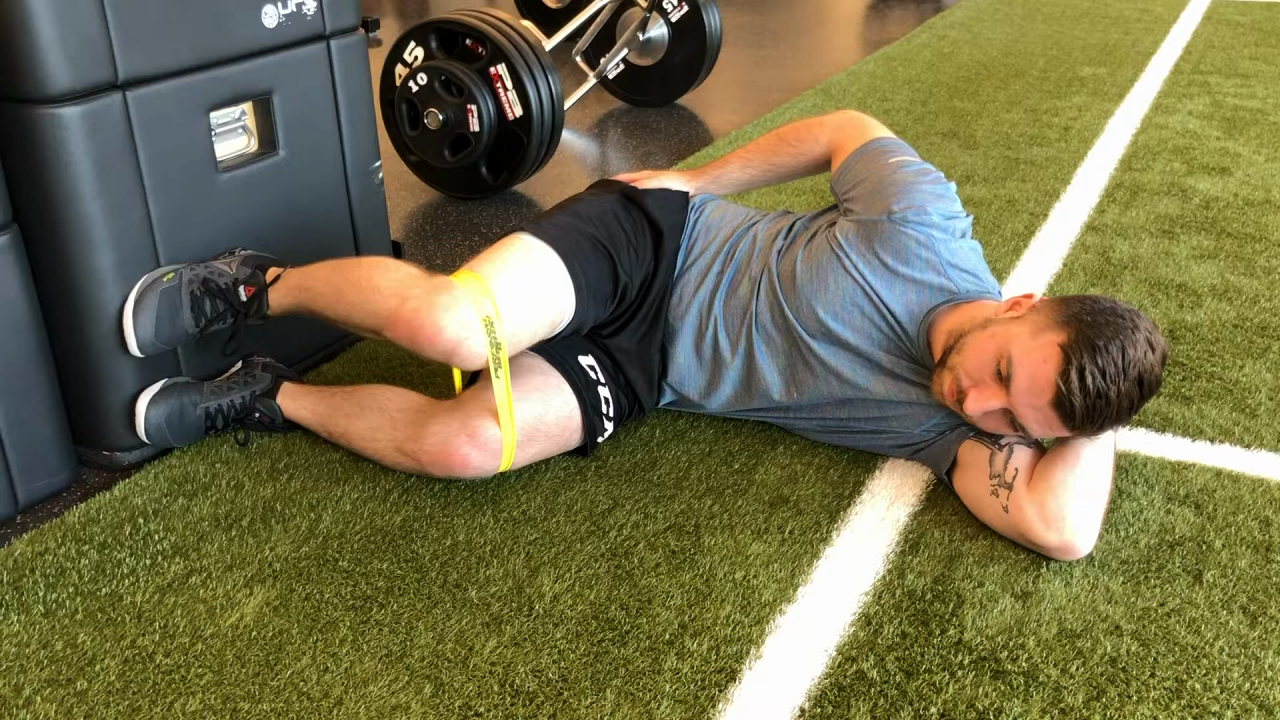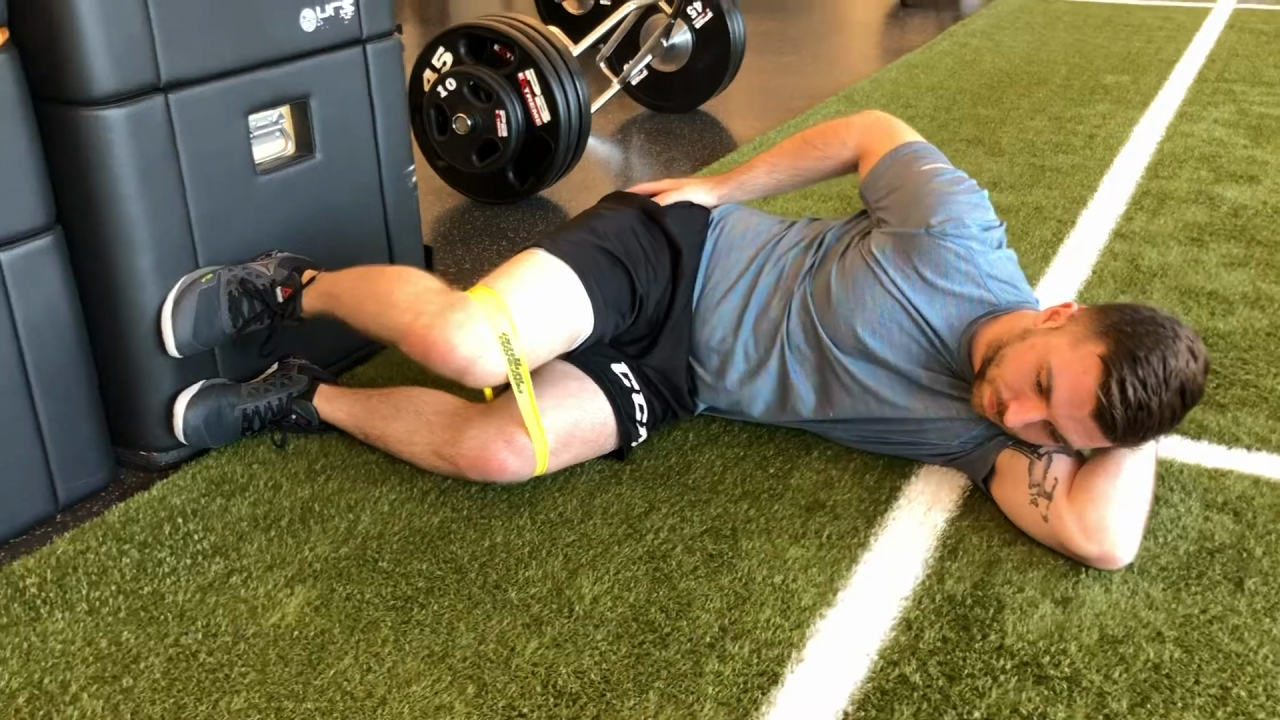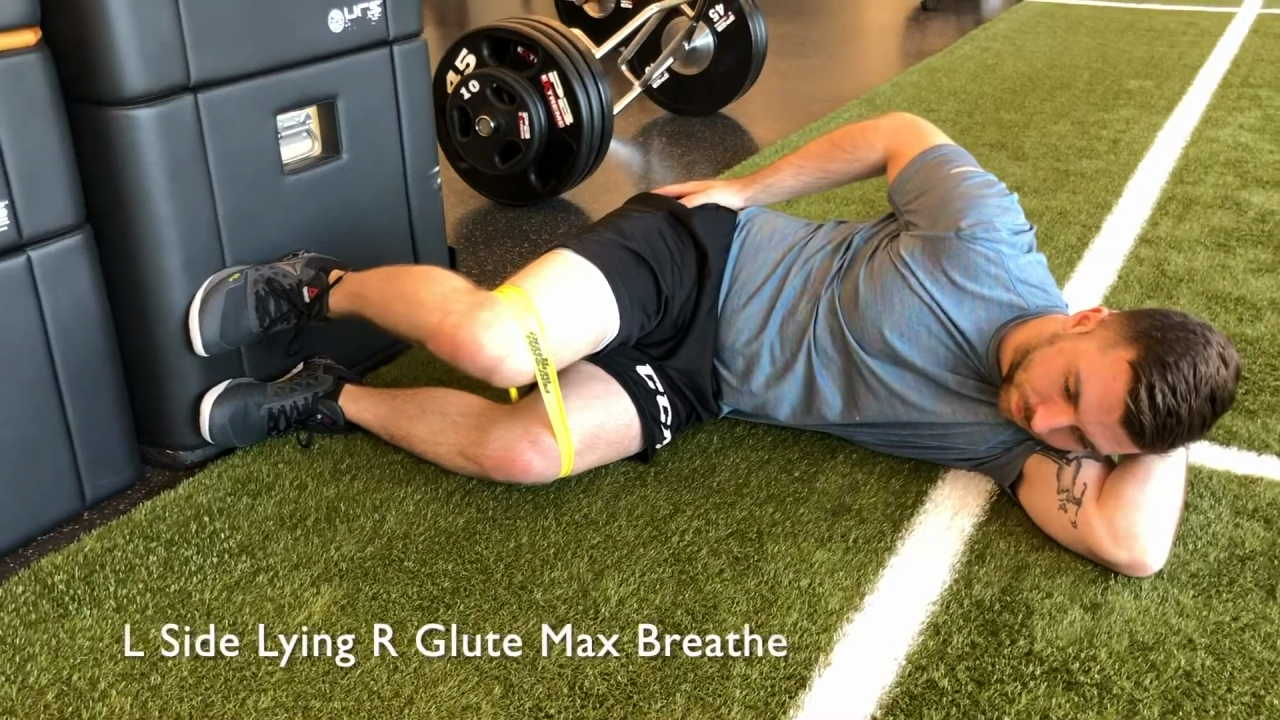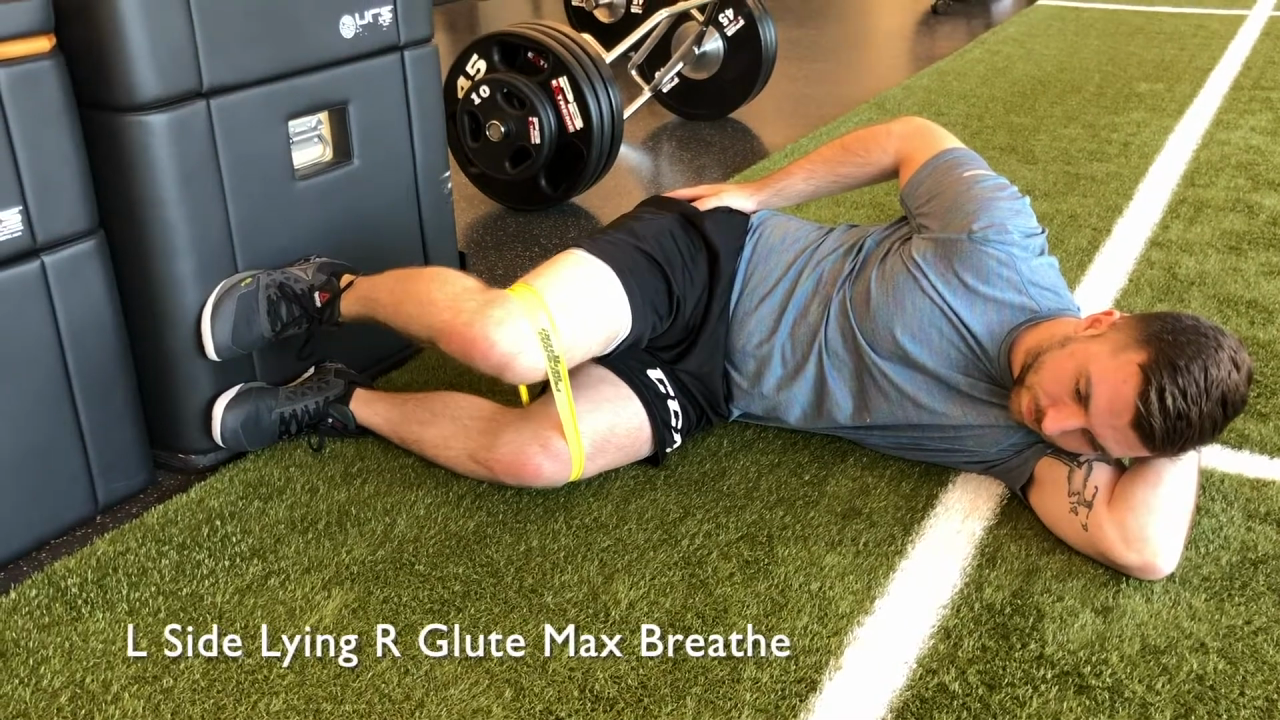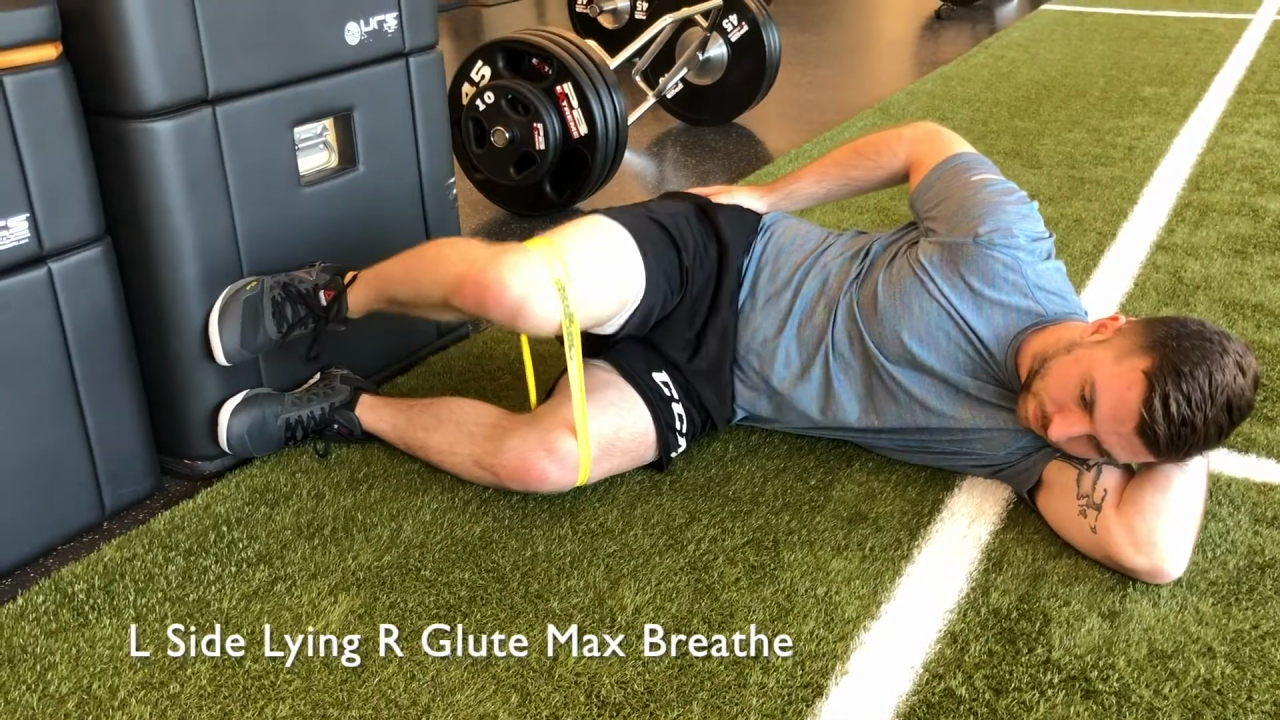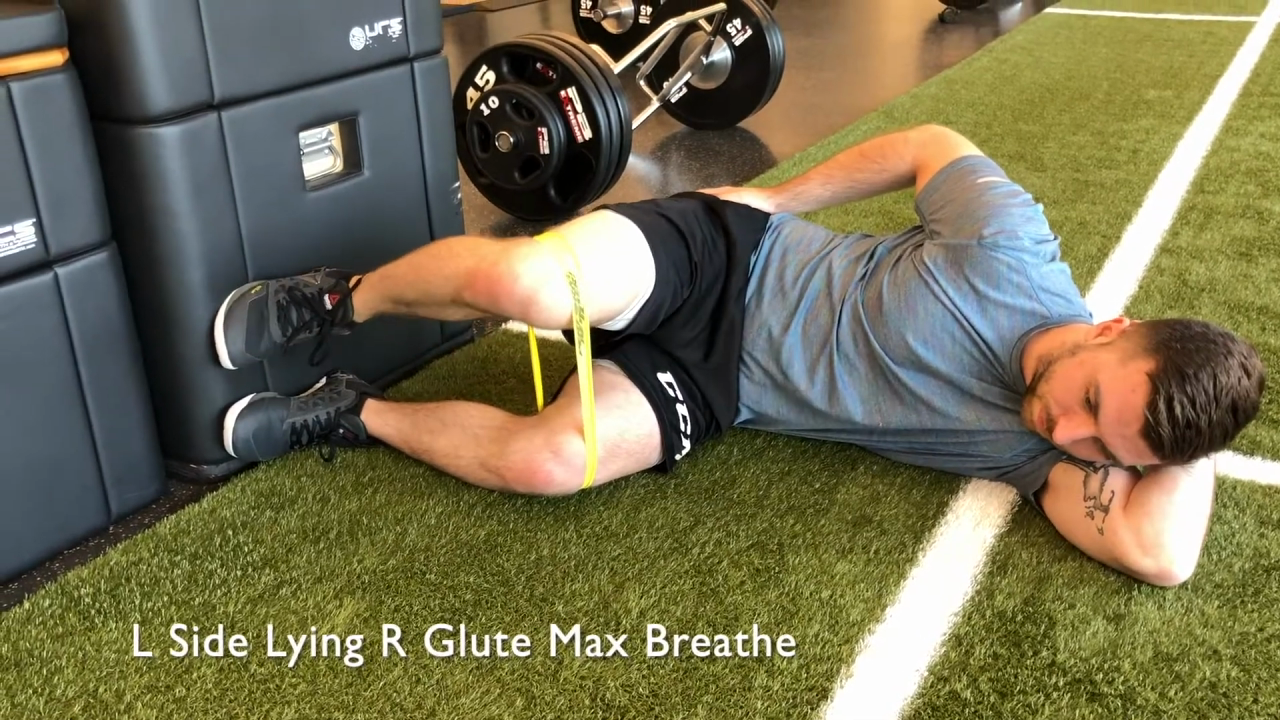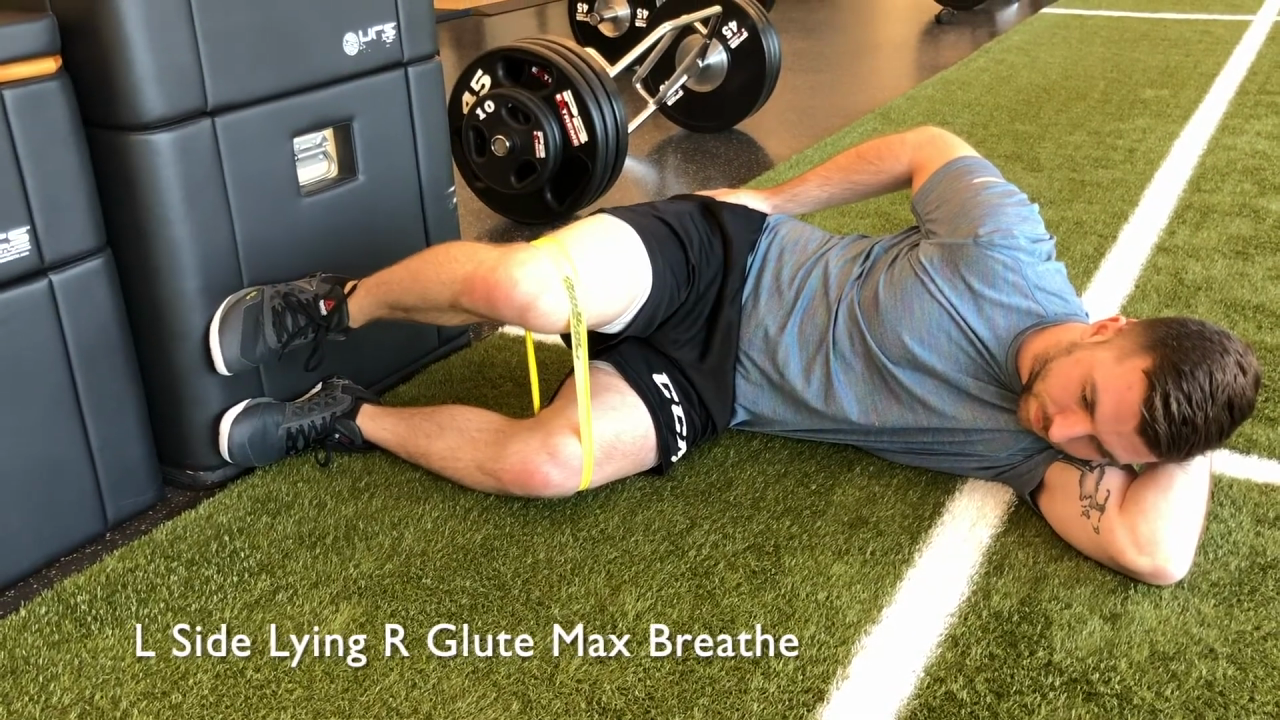
dt=0.5s
person 1, frame 1
left shoulder: (960, 428)
right shoulder: (926, 219)
left elbow: (1061, 527)
right elbow: (842, 128)
left wrist: (1091, 412)
right wrist: (695, 180)
left hip: (651, 373)
right hip: (652, 240)
left knee: (462, 446)
right knee: (446, 323)
left ankle: (271, 400)
right ankle: (263, 287)
person 1, frame 2
left shoulder: (996, 439)
right shoulder: (960, 232)
left elbow: (1103, 540)
right elbow: (869, 130)
left wrist: (1127, 429)
right wrist: (723, 190)
left hip: (676, 382)
right hip: (675, 258)
left knee: (499, 451)
right knee: (464, 341)
left ankle: (311, 401)
right ankle: (296, 291)
person 1, frame 3
left shoulder: (1024, 444)
right shoulder: (988, 234)
left elbow: (1132, 545)
right elbow: (899, 132)
left wrist: (1163, 427)
right wrist: (750, 190)
left hip: (705, 383)
right hip: (702, 256)
left knee: (526, 452)
right knee: (493, 341)
left ankle: (333, 400)
right ankle: (324, 289)
person 1, frame 4
left shoulder: (1034, 445)
right shoulder: (999, 236)
left elbow: (1143, 546)
right elbow: (909, 135)
left wrist: (1175, 430)
right wrist: (763, 191)
left hip: (711, 386)
right hip: (712, 262)
left knee: (536, 453)
right knee: (504, 339)
left ankle: (342, 405)
right ankle: (335, 294)
person 1, frame 5
left shoulder: (1042, 451)
right shoulder: (1007, 243)
left elbow: (1151, 552)
right elbow: (924, 140)
left wrist: (1181, 436)
right wrist: (770, 197)
left hip: (714, 388)
right hip: (718, 263)
left knee: (542, 461)
right knee: (516, 287)
left ankle: (348, 410)
right ankle: (340, 295)
person 1, frame 6
left shoulder: (1048, 454)
right shoulder: (1011, 246)
left elbow: (1159, 554)
right elbow: (928, 144)
left wrist: (1191, 436)
right wrist: (779, 200)
left hip: (720, 385)
right hip: (723, 261)
left knee: (547, 460)
right knee: (527, 281)
left ankle: (355, 414)
right ankle: (343, 299)
person 1, frame 7
left shoulder: (1038, 450)
right shoulder: (1007, 243)
left elbow: (1153, 551)
right elbow: (926, 145)
left wrist: (1187, 438)
right wrist: (770, 200)
left hip: (718, 387)
right hip: (722, 260)
left knee: (544, 462)
right knee: (523, 284)
left ankle: (349, 419)
right ankle: (337, 305)
